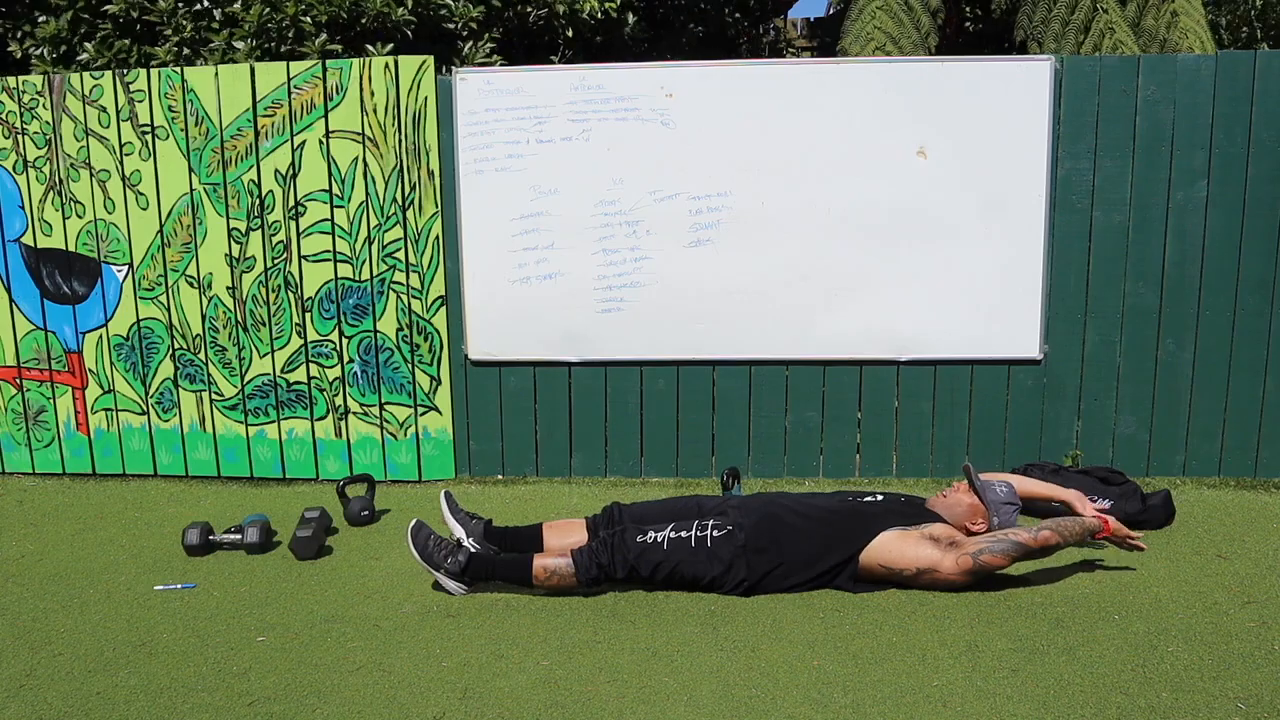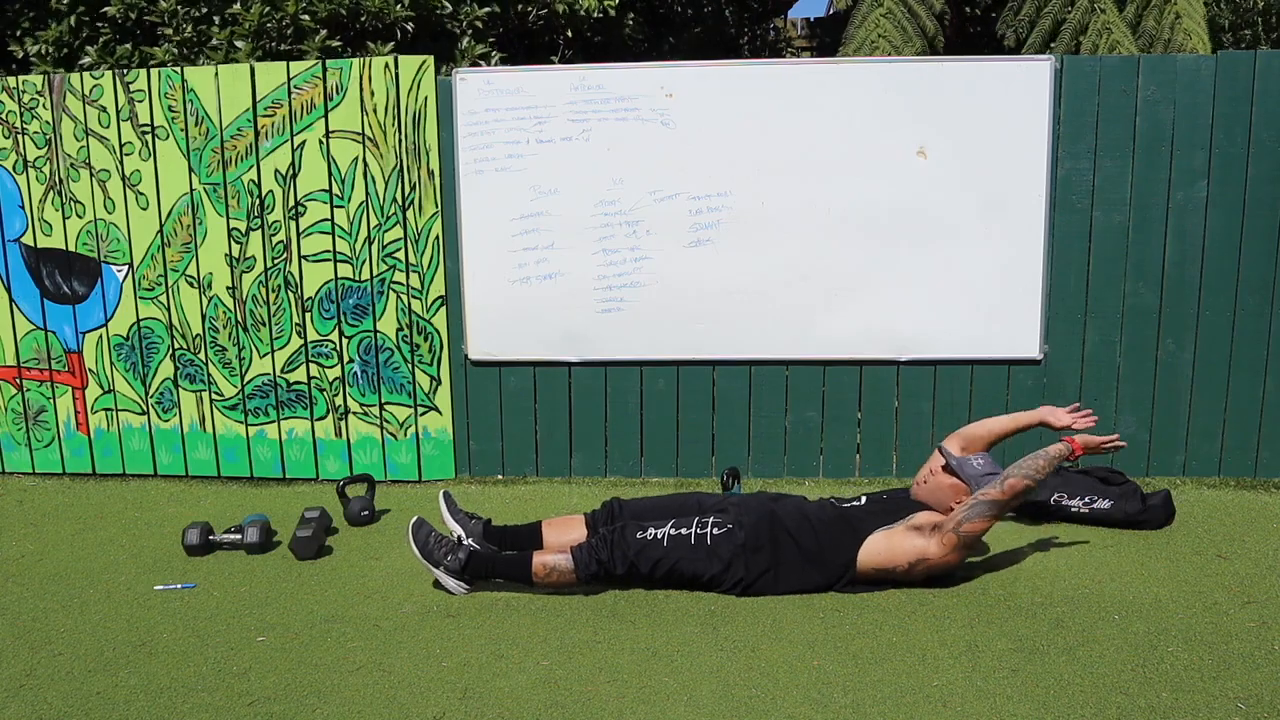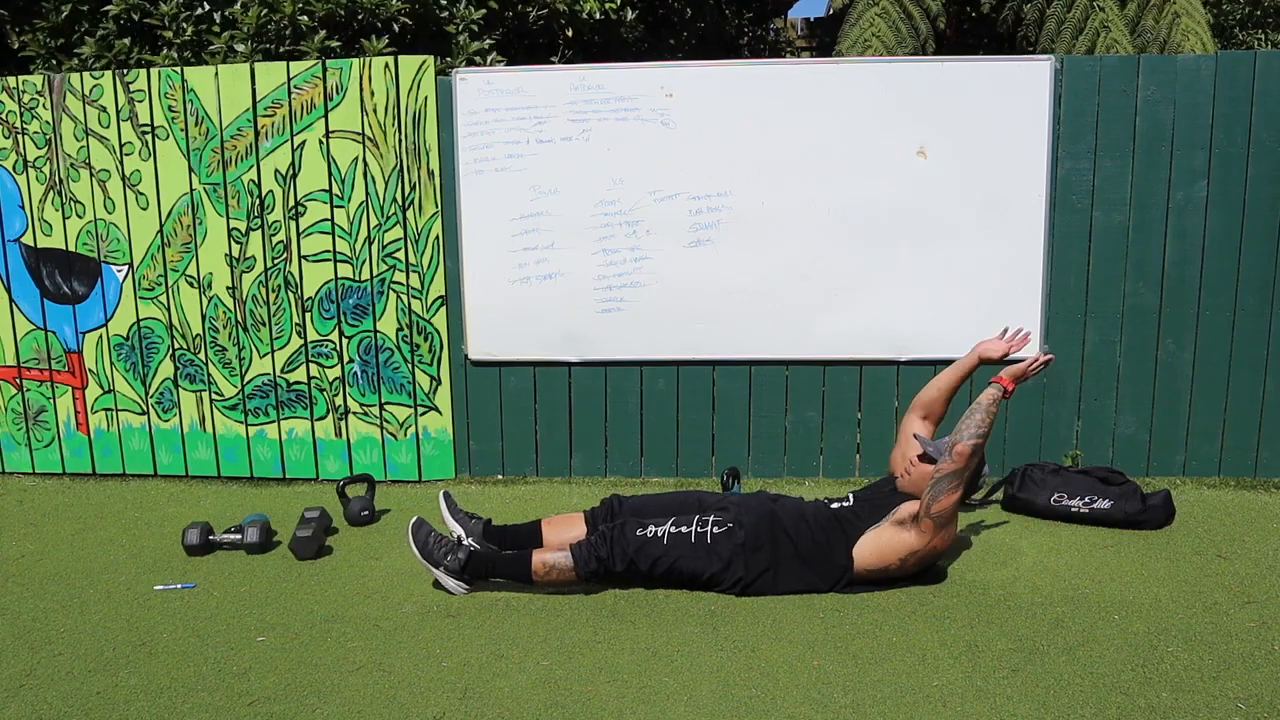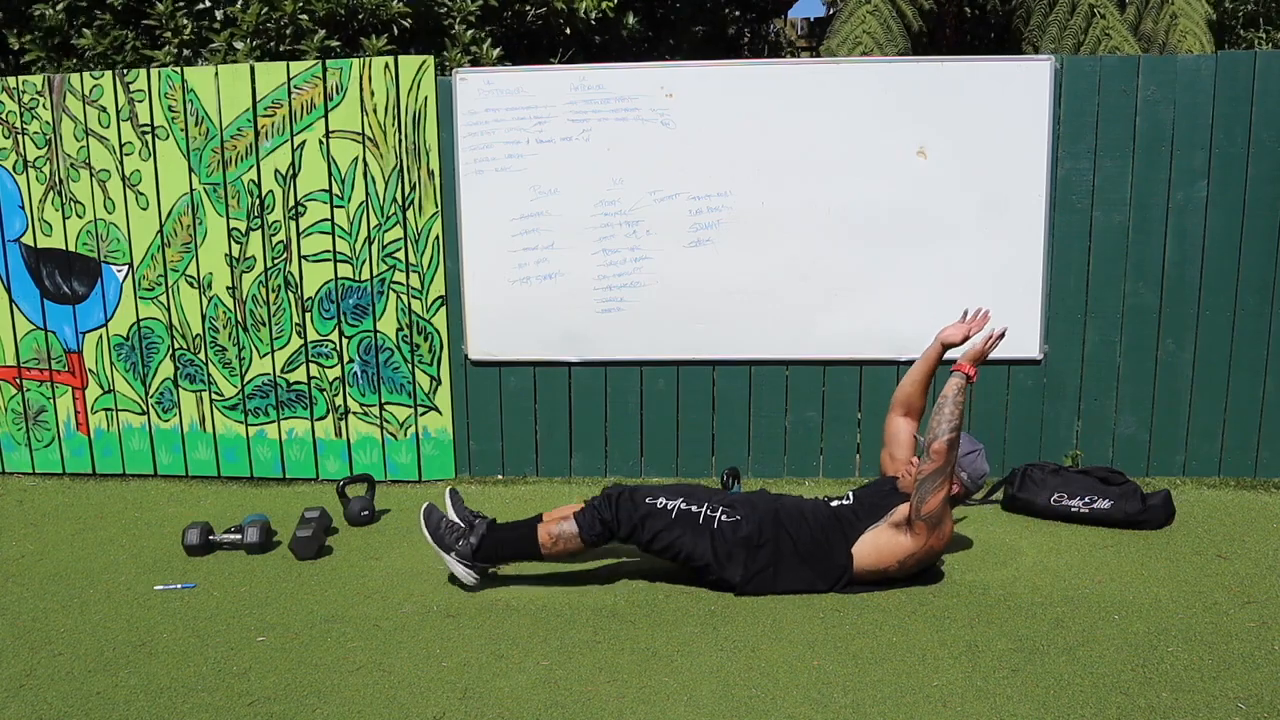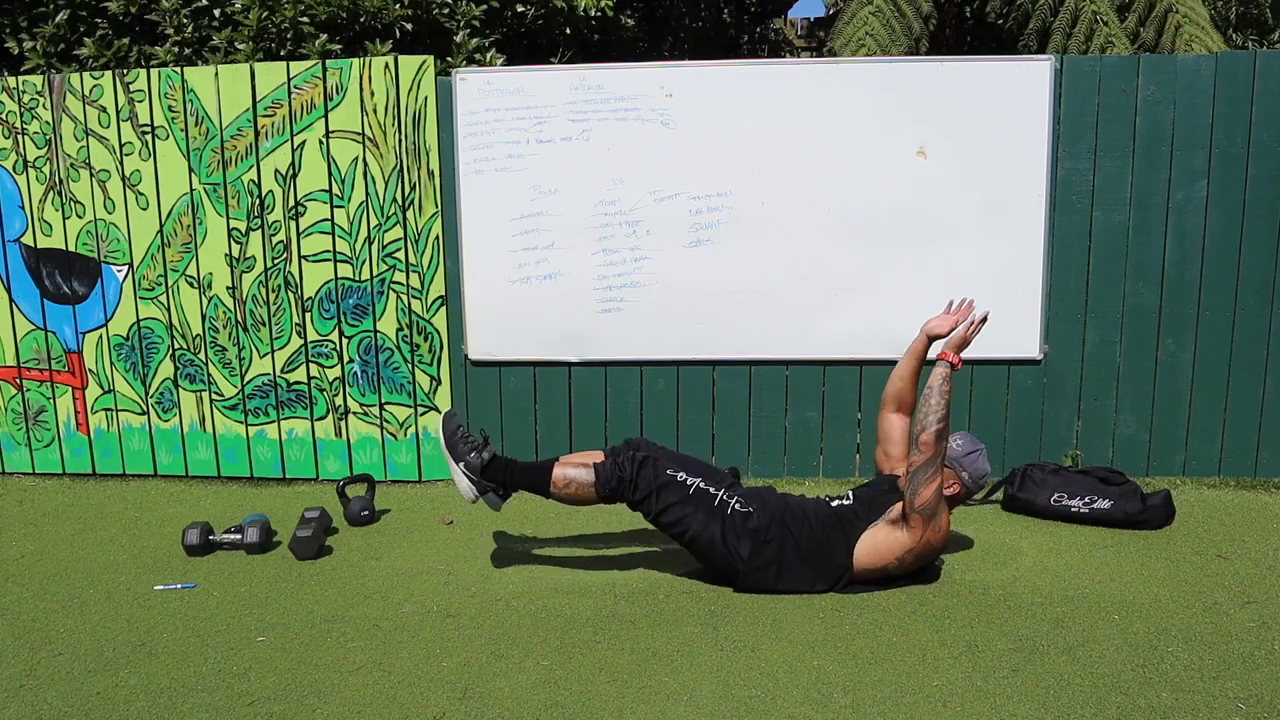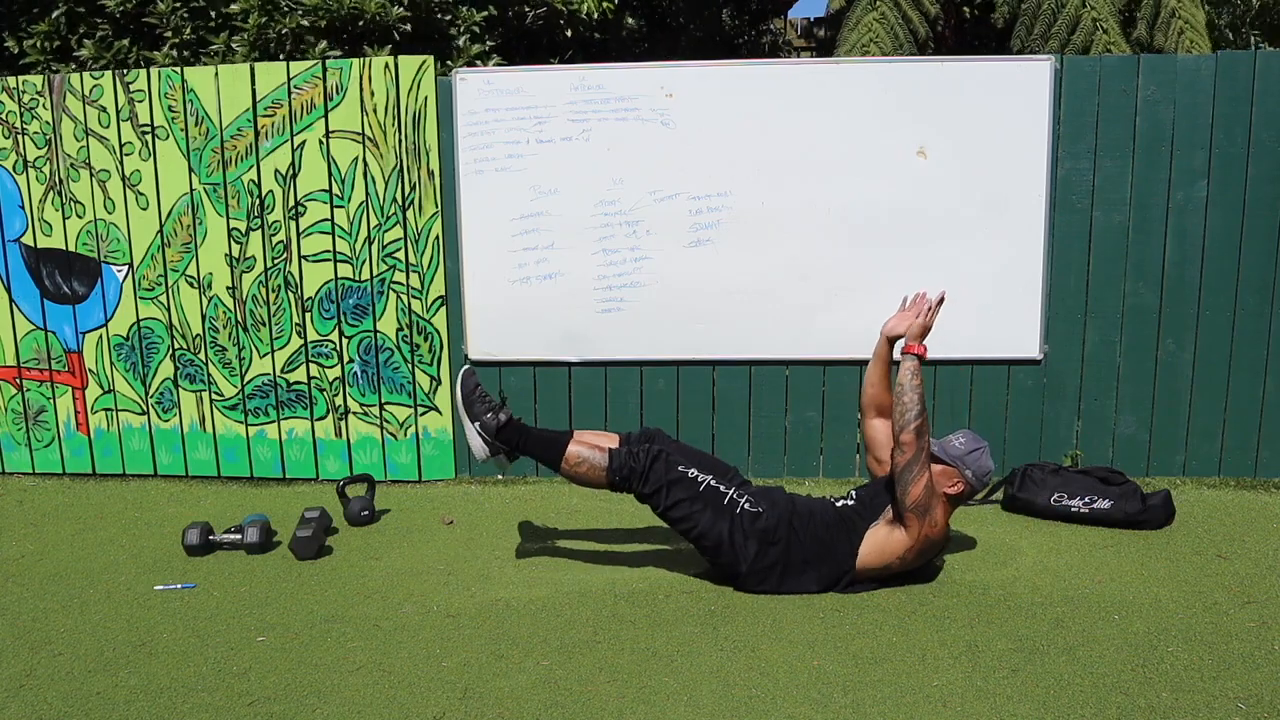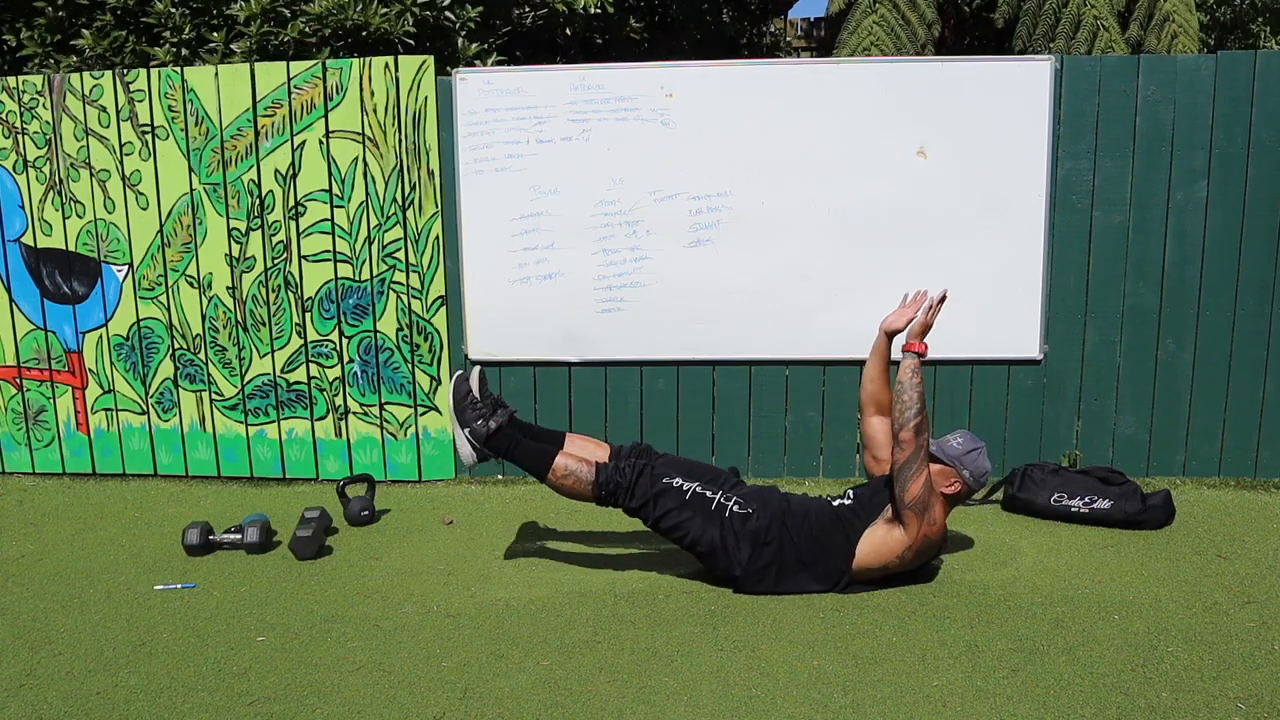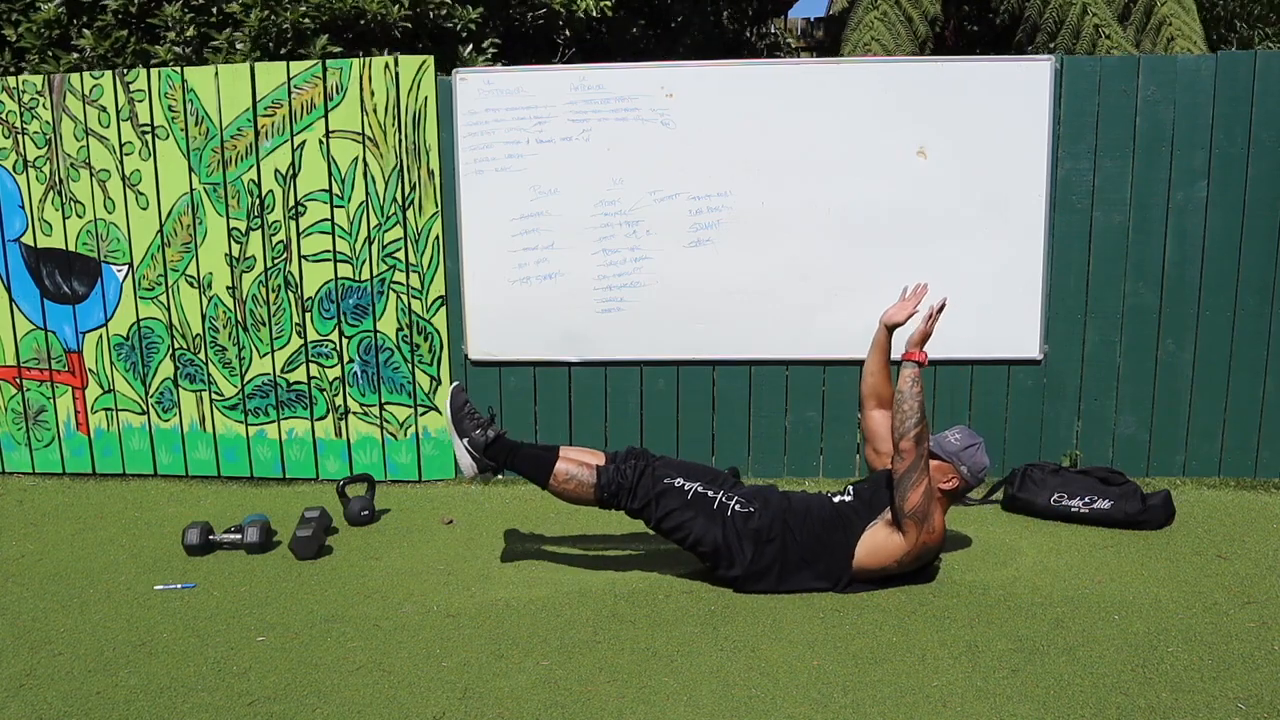
dt=0.3s
person 1, frame 1
left shoulder: (949, 552)
right shoulder: (927, 515)
left elbow: (1018, 539)
right elbow: (993, 478)
left wrist: (1091, 520)
right wrist: (1072, 488)
left hip: (755, 554)
right hip: (758, 517)
left knee: (615, 554)
right knee: (619, 520)
left ankle: (475, 568)
right ankle: (491, 538)
person 1, frame 2
left shoulder: (935, 543)
right shoulder: (911, 502)
left elbow: (999, 492)
right elbow: (962, 439)
left wrist: (1062, 447)
right wrist: (1041, 415)
left hip: (754, 553)
right hip: (755, 516)
left knee: (616, 550)
right knee: (616, 519)
left ankle: (475, 563)
right ankle: (487, 537)
person 1, frame 3
left shoulder: (930, 529)
right shoulder: (907, 495)
left elbow: (961, 458)
right elbow: (920, 414)
left wrist: (1000, 387)
right wrist: (977, 355)
left hip: (754, 556)
right hip: (757, 515)
left knee: (613, 551)
right knee: (615, 516)
left ankle: (470, 565)
right ankle: (489, 538)
person 1, frame 4
left shoulder: (927, 532)
right shoulder: (900, 491)
left elbow: (938, 453)
right elbow: (901, 412)
left wrist: (962, 371)
right wrist: (940, 344)
left hip: (755, 553)
right hip: (757, 514)
left knee: (622, 512)
right knee: (621, 500)
left ankle: (482, 553)
right ankle: (491, 537)
person 1, frame 5
left shoulder: (927, 530)
right shoulder: (904, 487)
left elbow: (927, 445)
right elbow: (895, 412)
left wrist: (949, 357)
right wrist: (927, 338)
left hip: (760, 550)
right hip: (763, 518)
left knee: (635, 468)
right knee: (635, 456)
left ankle: (496, 471)
right ankle: (500, 479)
person 1, frame 6
left shoulder: (926, 526)
right shoulder: (900, 490)
left elbow: (908, 441)
right elbow: (876, 415)
left wrist: (914, 349)
right wrist: (887, 340)
left hip: (762, 549)
right hip: (765, 514)
left knee: (645, 463)
right knee: (647, 446)
left ankle: (511, 435)
right ankle: (512, 434)
person 1, frame 7
left shoulder: (924, 527)
right shoulder: (900, 487)
left elbow: (907, 438)
right elbow: (876, 415)
left wrist: (914, 349)
right wrist: (885, 336)
left hip: (759, 548)
right hip: (761, 512)
left knee: (630, 481)
right knee: (636, 459)
left ankle: (496, 438)
right ankle: (506, 430)
person 1, frame 8
left shoulder: (923, 531)
right shoulder: (898, 484)
left elbow: (908, 446)
right elbow: (877, 411)
left wrist: (914, 355)
right wrist: (885, 329)
left hip: (759, 547)
right hip: (759, 508)
left knee: (632, 482)
right knee: (634, 464)
left ankle: (496, 450)
right ankle: (499, 447)
